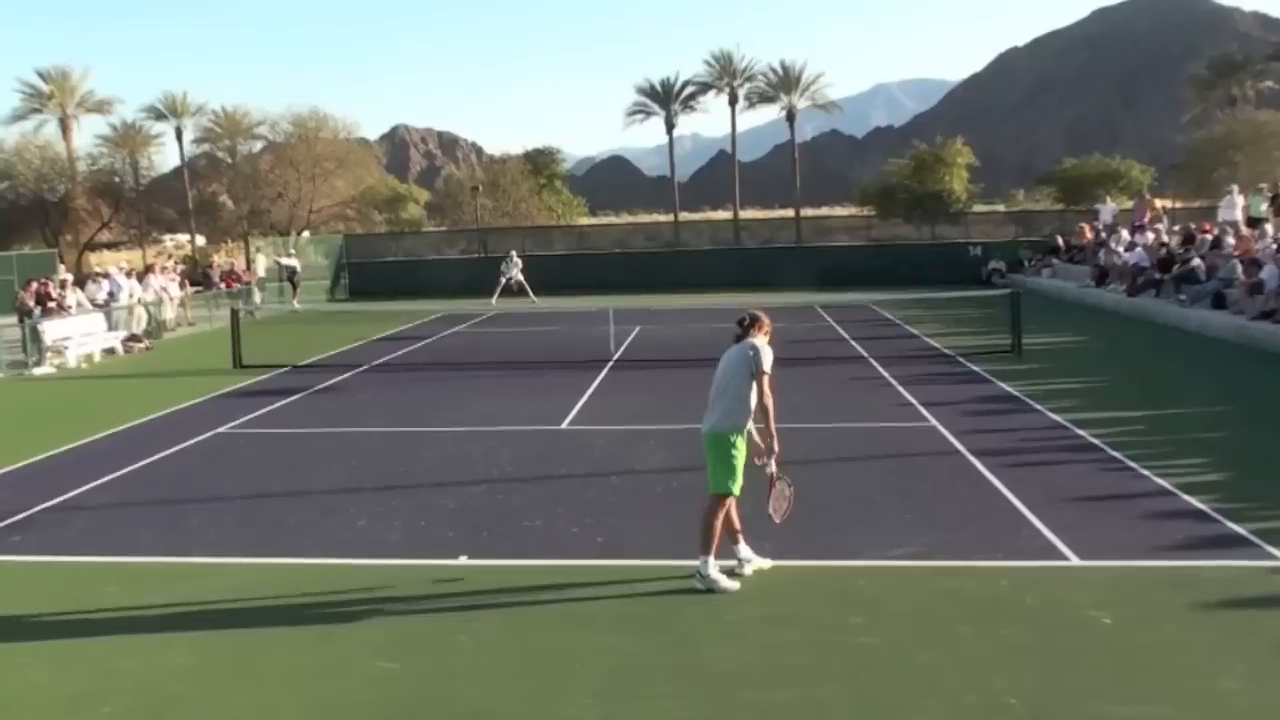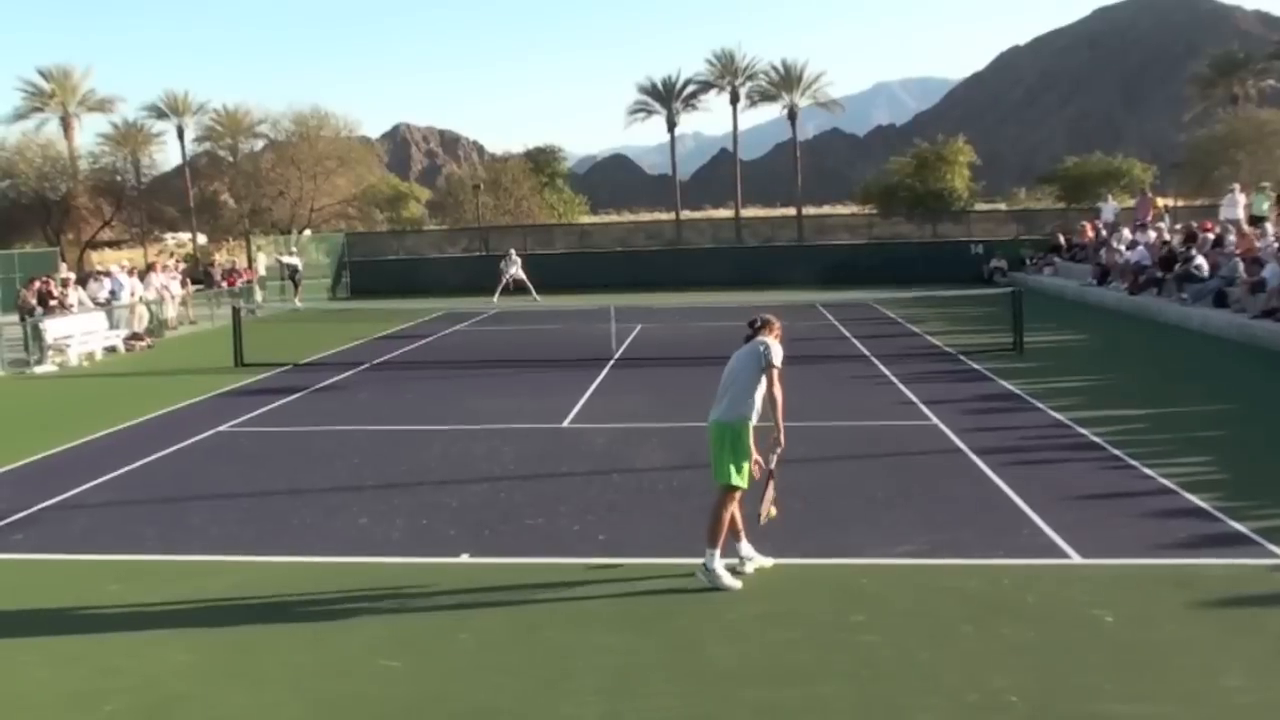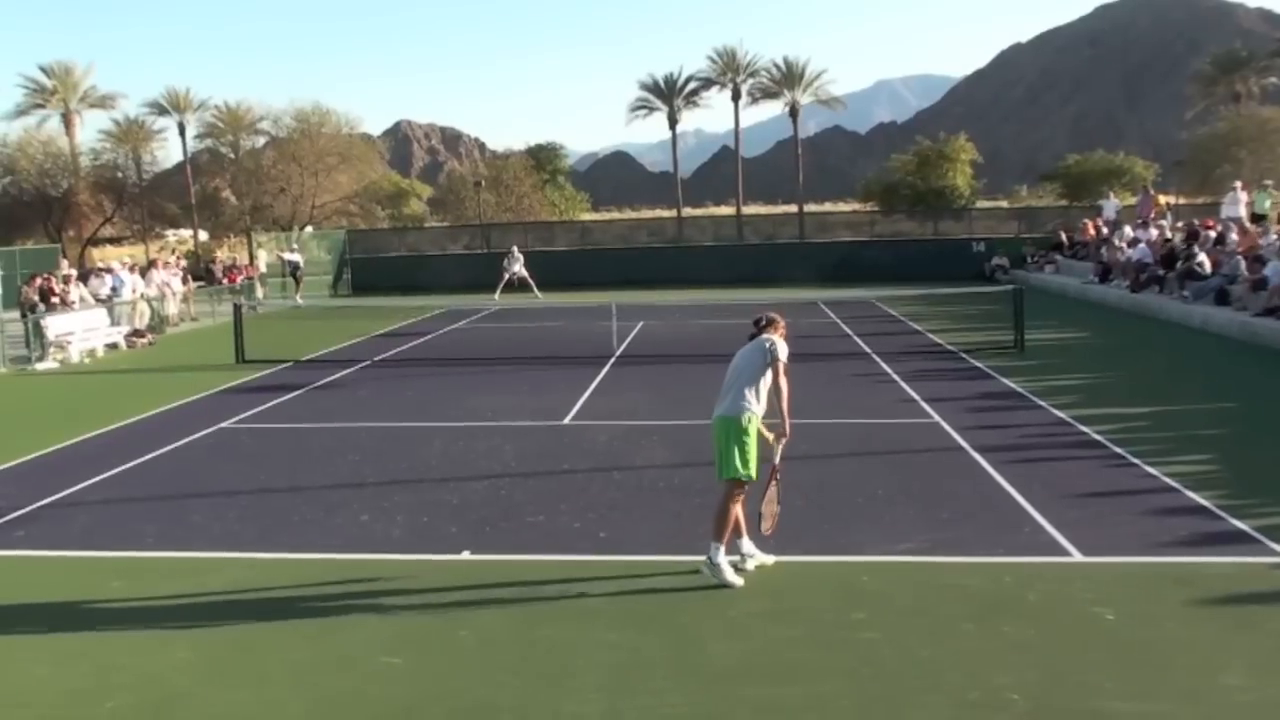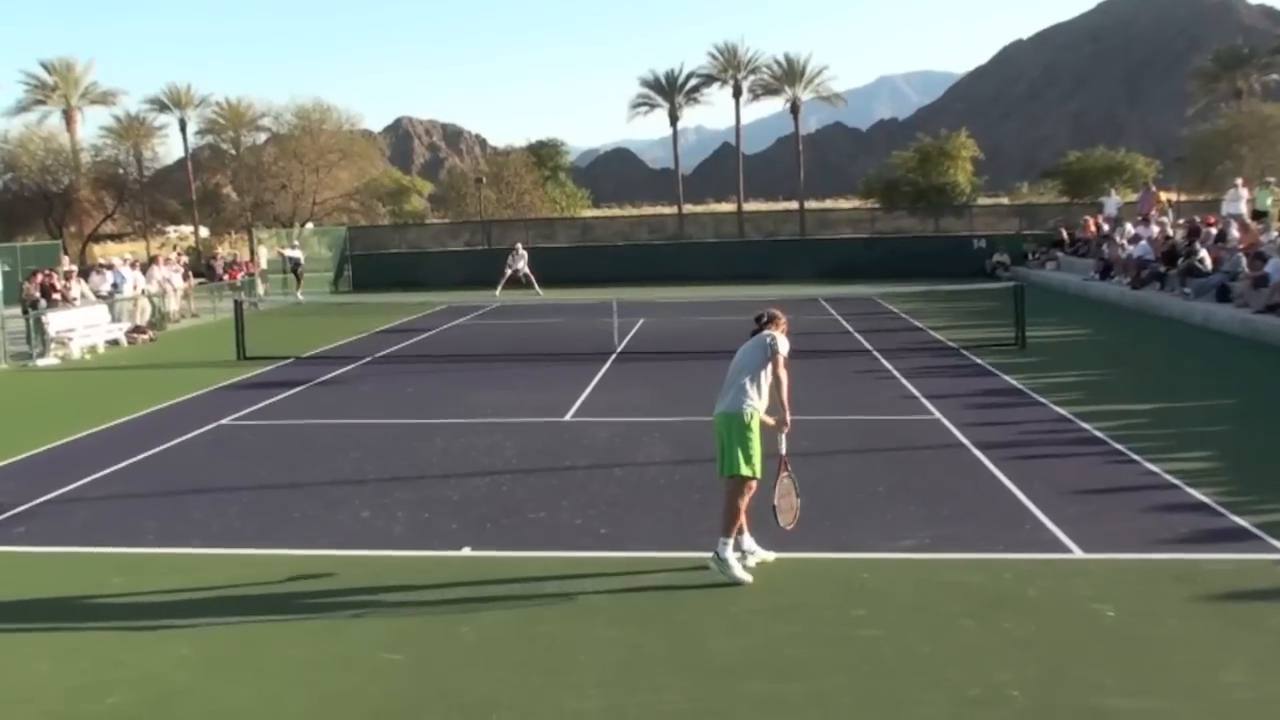
dt=0.2s
person 1, frame 1
left shoulder: (733, 353)
right shoulder: (760, 349)
right elbow: (764, 395)
left wrist: (756, 439)
right wrist: (772, 437)
left hip: (715, 429)
right hip: (728, 431)
left knee: (727, 496)
right knee: (721, 499)
left ankle: (744, 555)
right ankle: (706, 570)
person 1, frame 2
left shoulder: (744, 352)
right shoulder: (770, 347)
right elbow: (773, 388)
left wrist: (752, 451)
right wrist: (779, 429)
left hip: (720, 422)
right hip: (733, 425)
left knee: (732, 491)
right knee: (729, 493)
left ankle: (746, 553)
right ankle: (711, 564)
person 1, frame 3
left shoulder: (748, 350)
right shoulder: (775, 344)
right elbow: (779, 380)
left wrist: (766, 434)
right wrist: (785, 420)
left hip: (722, 418)
right hip: (738, 419)
left knee: (735, 487)
right knee: (735, 488)
left ankle: (747, 551)
right ankle: (715, 558)
person 1, frame 4
left shoulder: (750, 346)
right shoulder: (776, 339)
right elbow: (778, 371)
left wrist: (770, 421)
right wrist: (785, 410)
left hip: (724, 414)
right hip: (741, 415)
left knee: (735, 484)
right knee: (745, 484)
left ankle: (747, 547)
right ankle: (723, 553)
